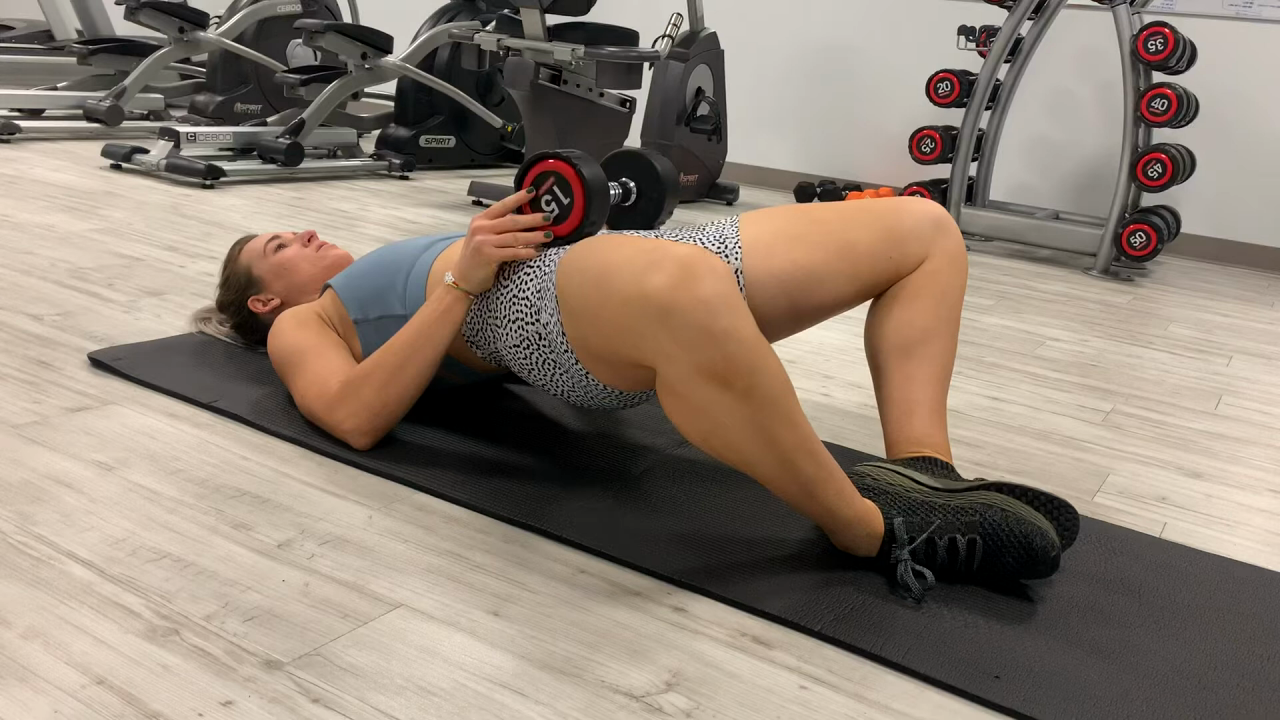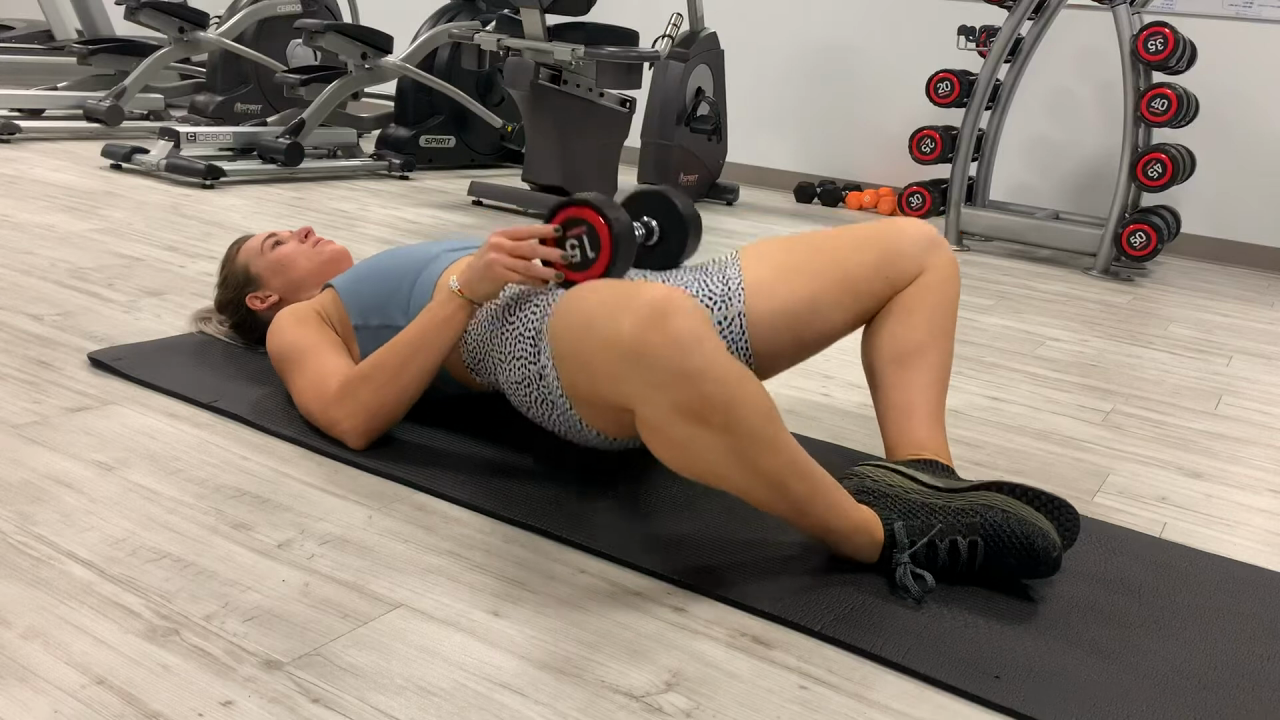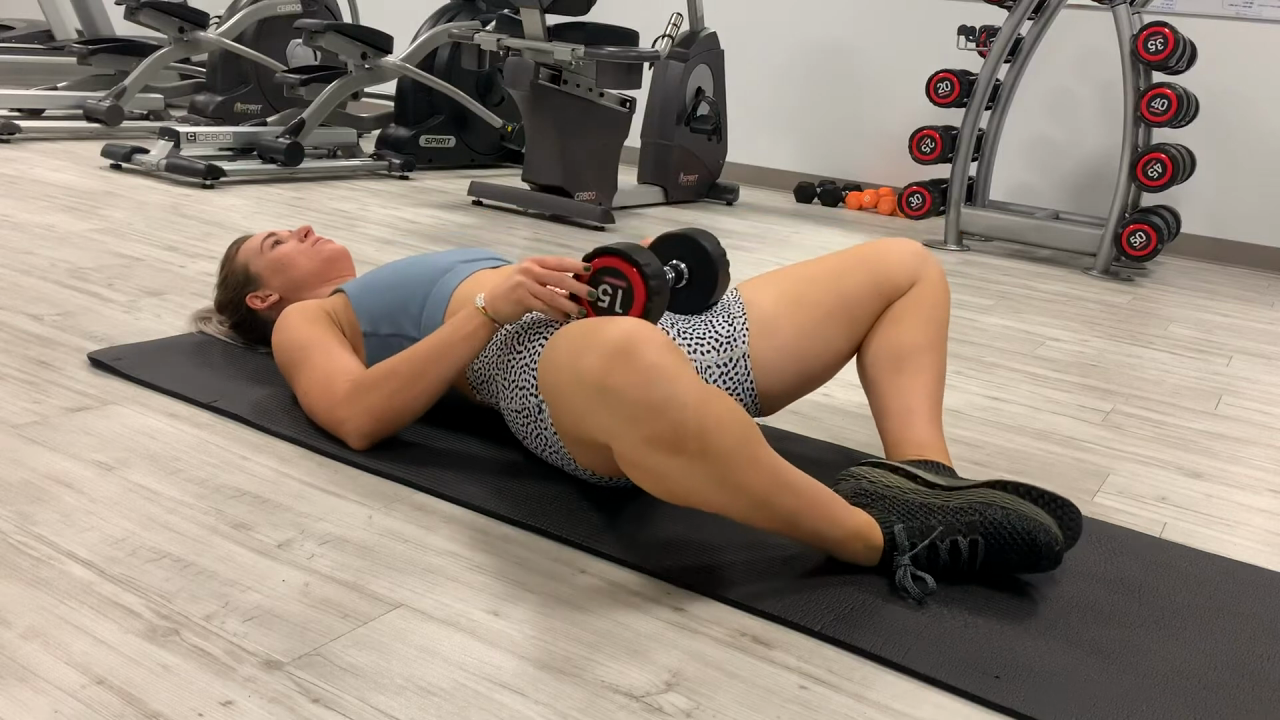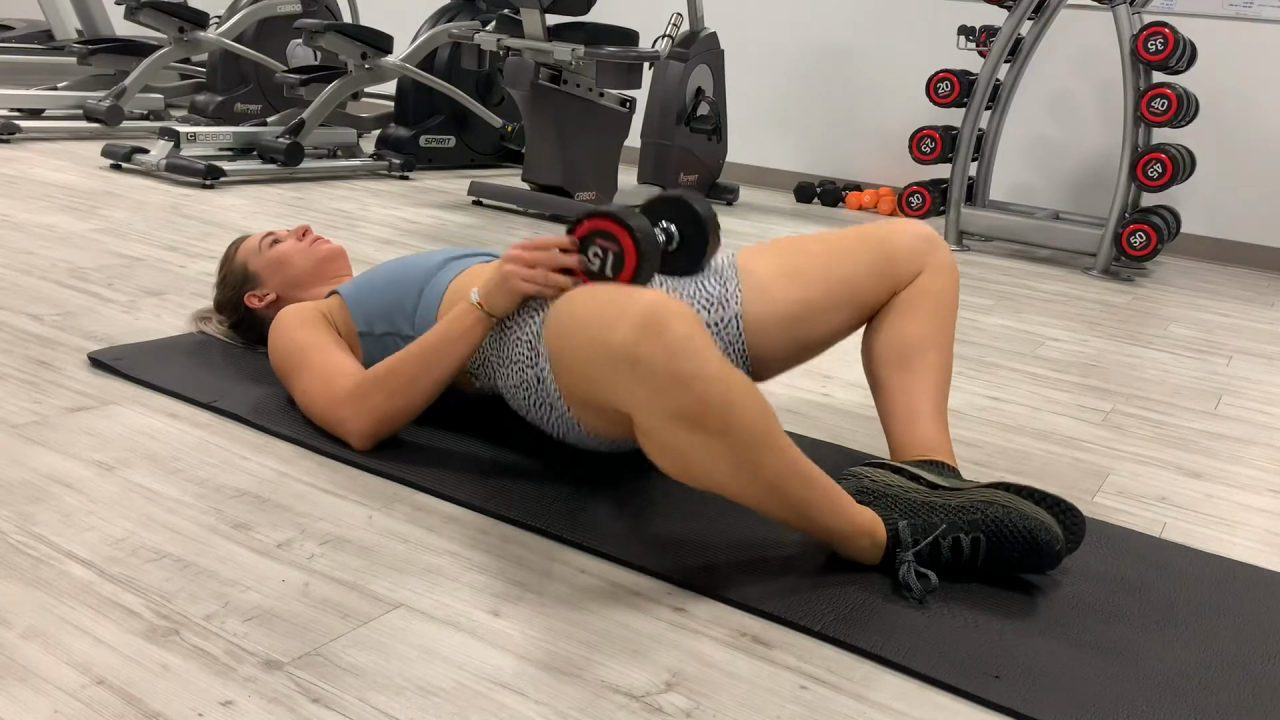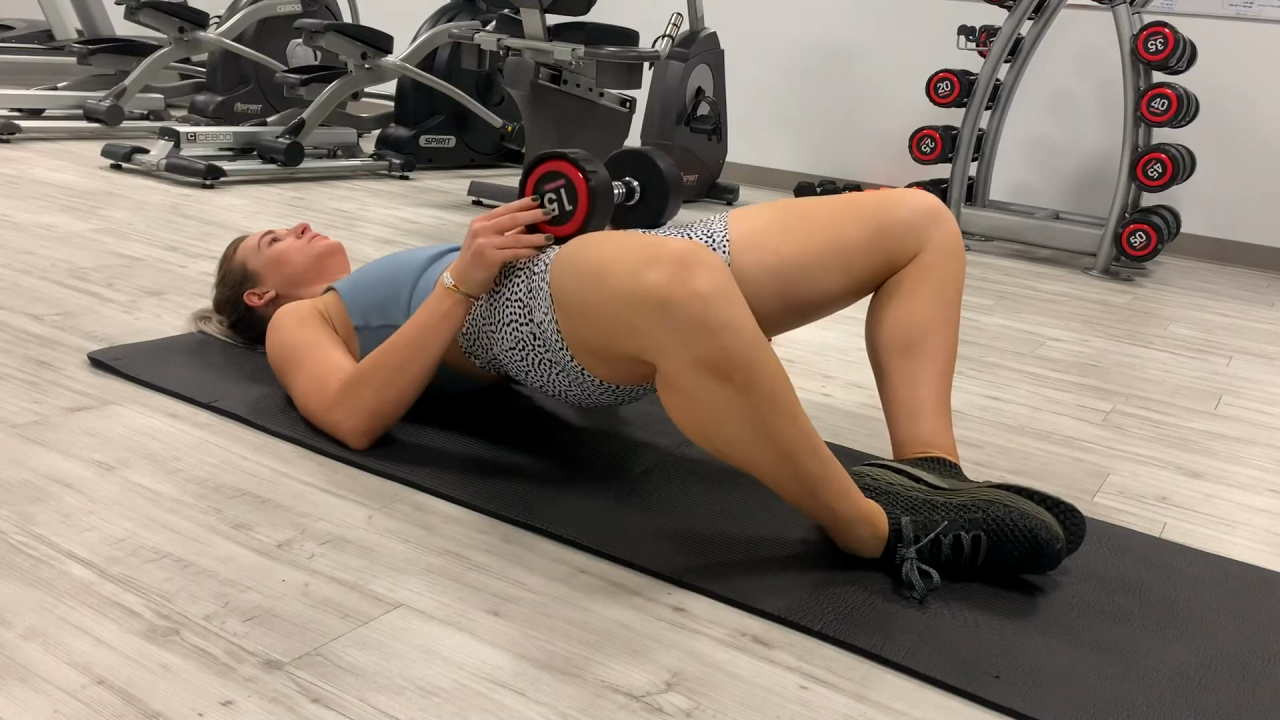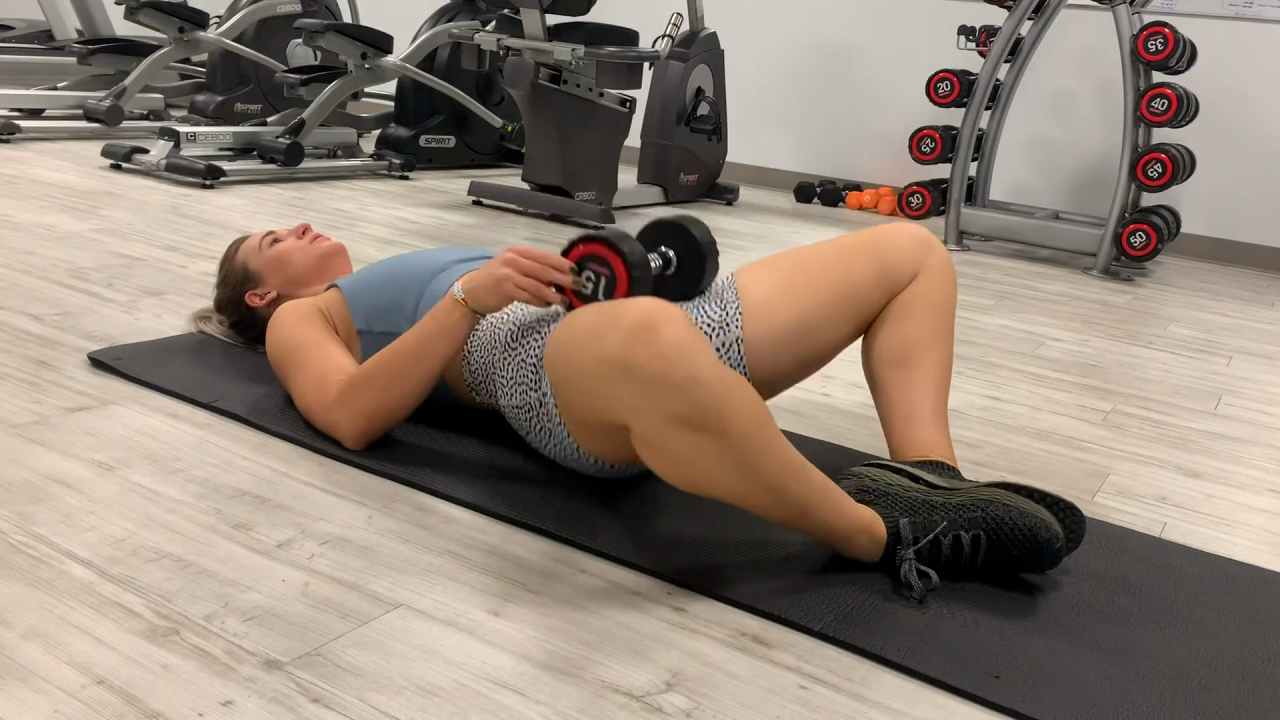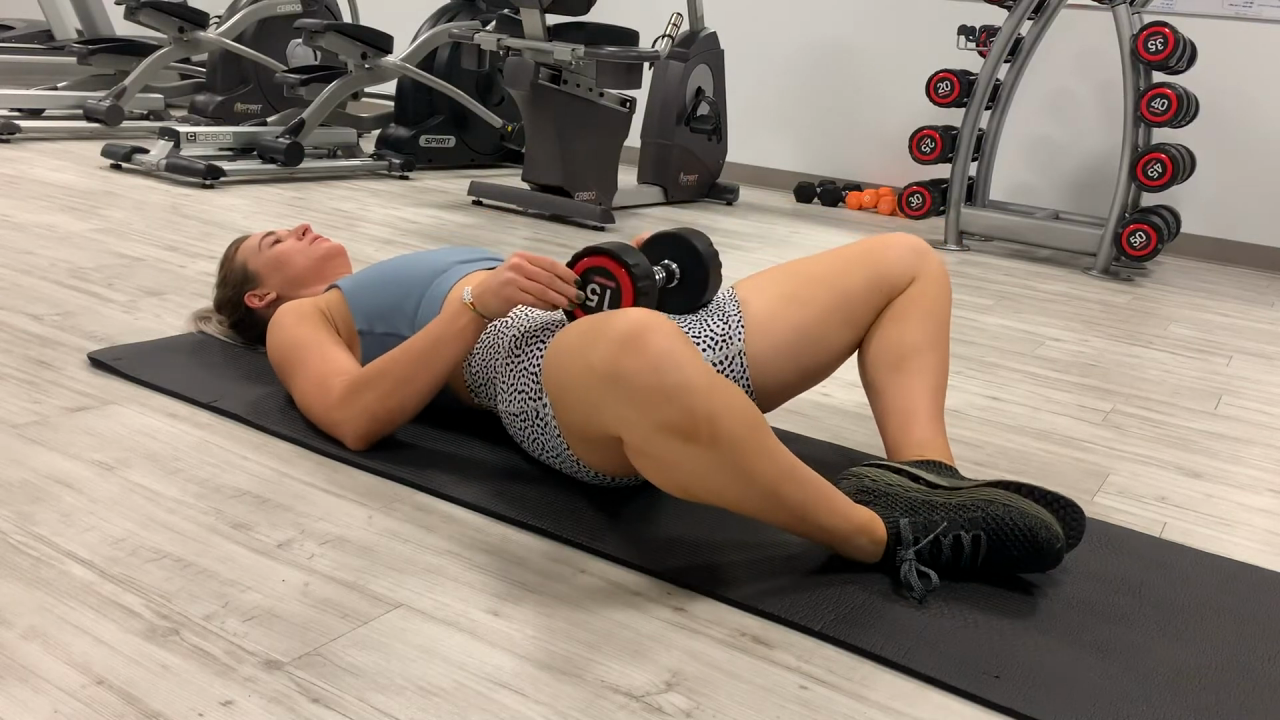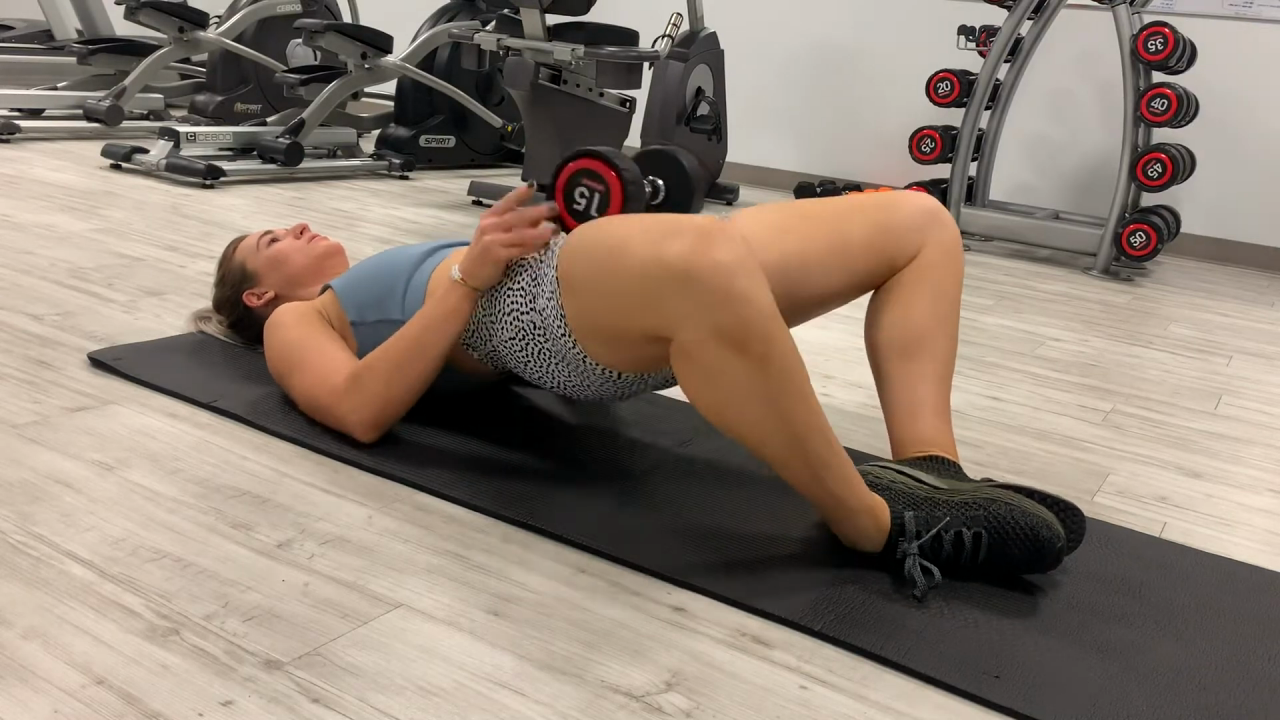
dt=0.5s
person 1, frame 1
left shoulder: (395, 272)
right shoulder: (300, 330)
right elbow: (358, 418)
right wrist: (463, 277)
left hip: (631, 272)
right hip: (534, 298)
left knee: (922, 229)
right knee: (681, 288)
left ankle: (918, 474)
right ankle: (876, 530)
person 1, frame 2
left shoulder: (394, 283)
right shoulder: (301, 324)
right elbow: (354, 418)
right wrist: (466, 287)
left hip: (631, 288)
right hip: (530, 327)
left knee: (914, 246)
right knee: (658, 330)
left ankle: (919, 476)
right ankle: (881, 534)
person 1, frame 3
left shoulder: (403, 288)
right shoulder: (306, 325)
right elbow: (359, 417)
right wrist: (492, 307)
left hip: (660, 328)
right hip: (544, 361)
left knee: (905, 265)
right knee: (628, 361)
left ankle: (918, 479)
right ankle: (881, 538)
person 1, frame 4
left shoulder: (398, 284)
right shoulder: (300, 326)
right elbow: (362, 416)
right wrist: (487, 300)
left hip: (643, 295)
right hip: (541, 337)
left knee: (914, 248)
right knee: (648, 336)
left ankle: (924, 475)
right ankle: (882, 534)
person 1, frame 5
left shoulder: (388, 280)
right shoulder: (299, 325)
right elbow: (355, 417)
left wrist: (599, 221)
right wrist: (464, 278)
left hip: (617, 267)
right hip: (531, 300)
left knee: (918, 219)
right knee: (677, 286)
left ankle: (925, 473)
right ankle: (877, 529)
person 1, frame 6
left shoulder: (395, 283)
right shoulder: (300, 322)
right elbow: (353, 416)
right wrist: (471, 296)
left hip: (642, 316)
right hip: (534, 350)
left knee: (910, 250)
right knee: (644, 342)
left ankle: (923, 476)
right ankle: (882, 532)
person 1, frame 7
left shoulder: (403, 278)
right shoulder: (300, 323)
right elbow: (356, 417)
right wrist: (480, 301)
left hip: (658, 329)
right hip: (538, 361)
left knee: (905, 259)
right knee: (635, 351)
left ankle: (920, 477)
right ankle: (882, 534)
person 1, frame 8
left shoulder: (389, 278)
right shoulder: (295, 324)
right elbow: (363, 410)
left wrist: (620, 223)
right wrist: (470, 273)
left hip: (619, 284)
right hip: (540, 299)
left knee: (916, 223)
right knee: (700, 258)
left ankle: (926, 470)
right ankle: (884, 527)
